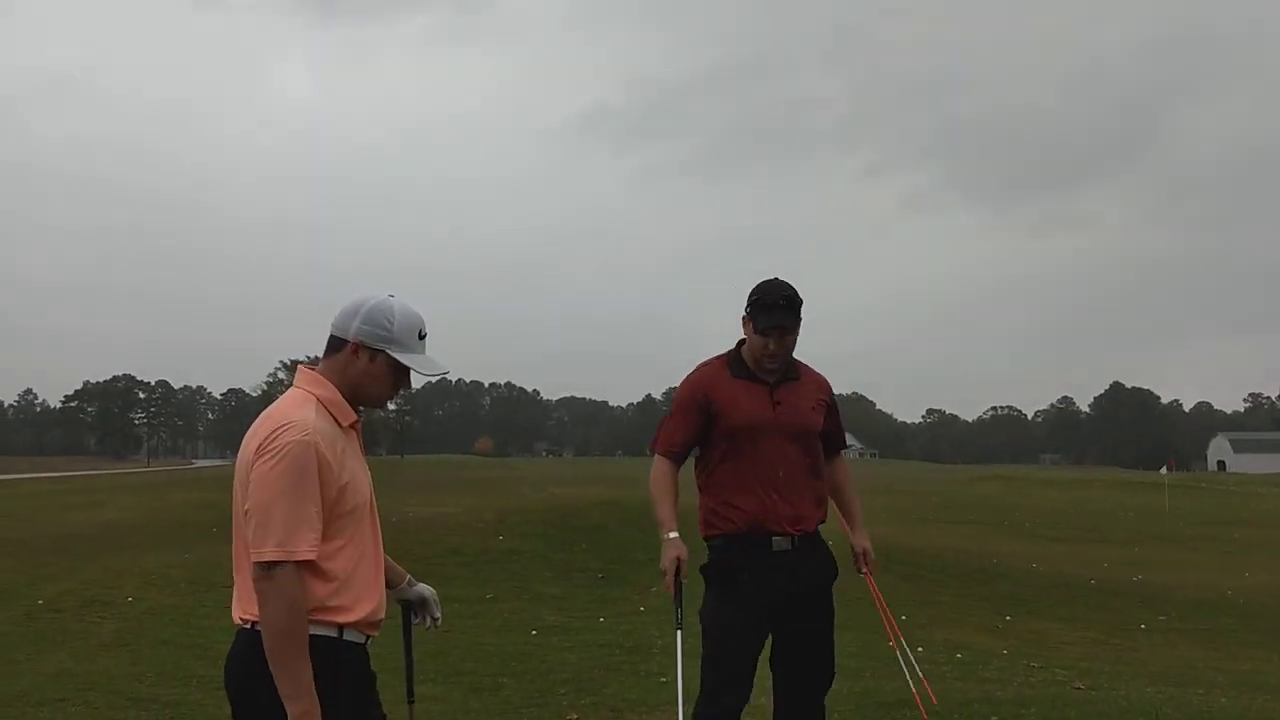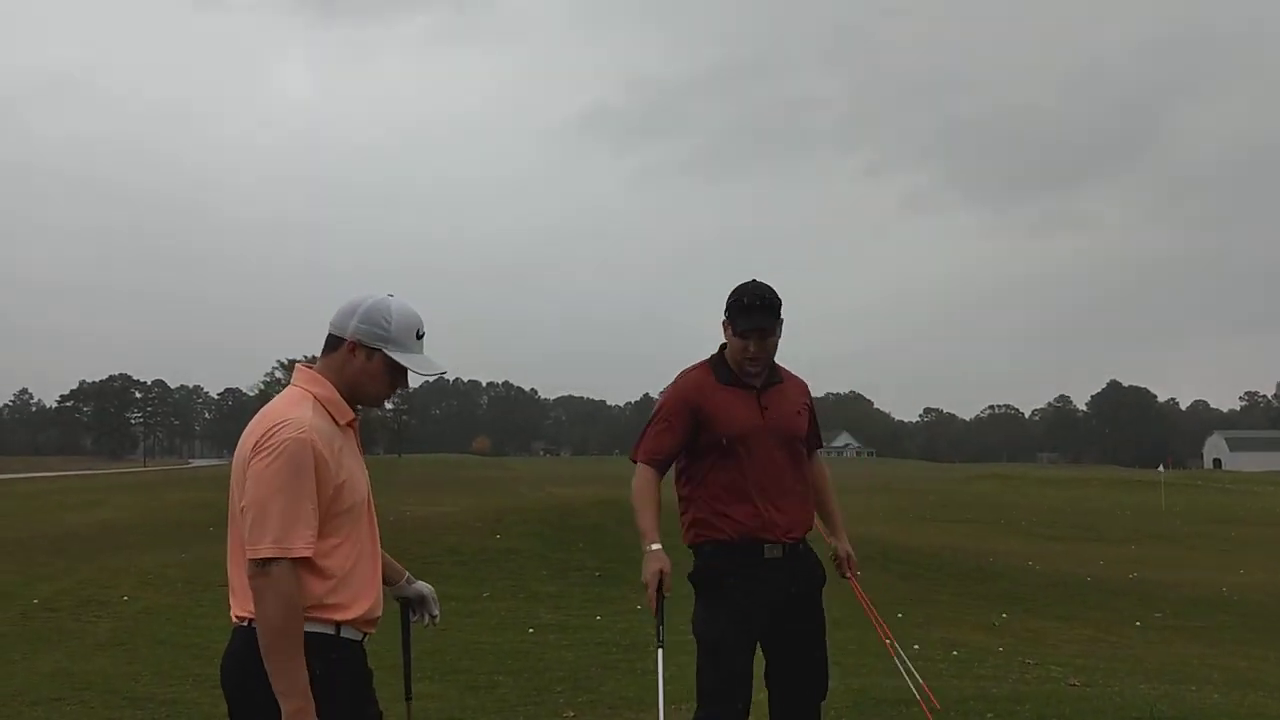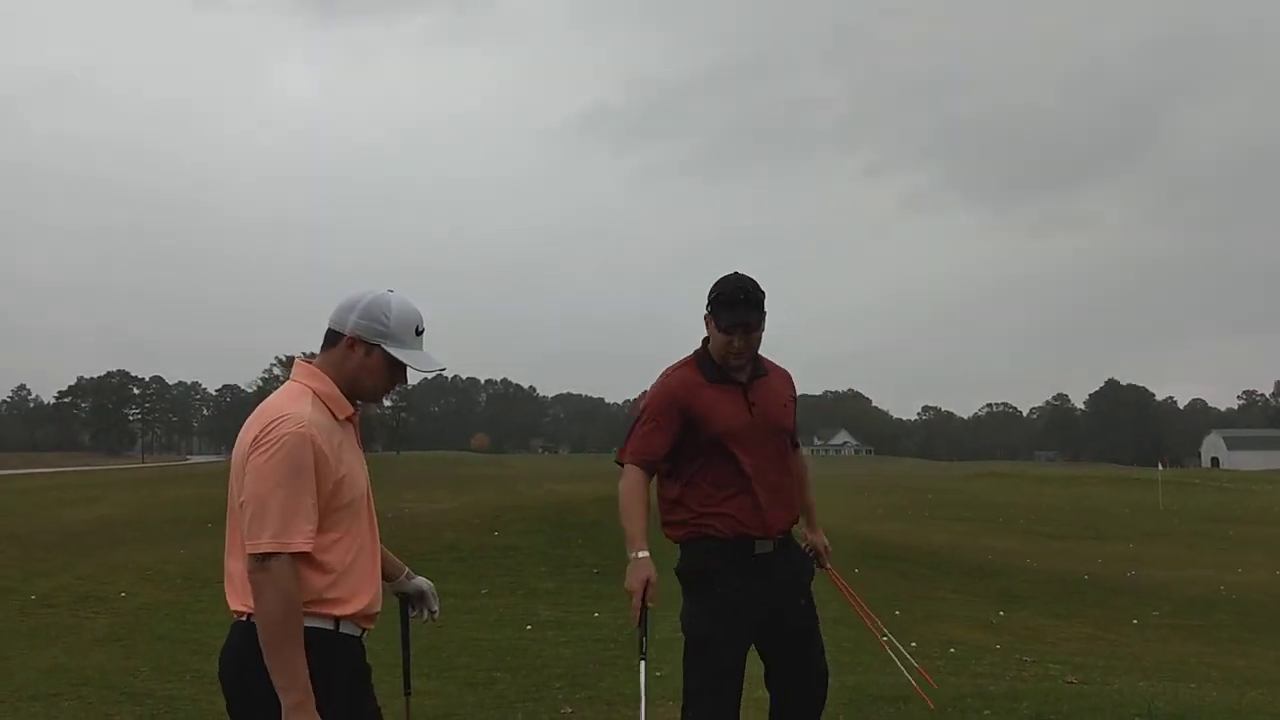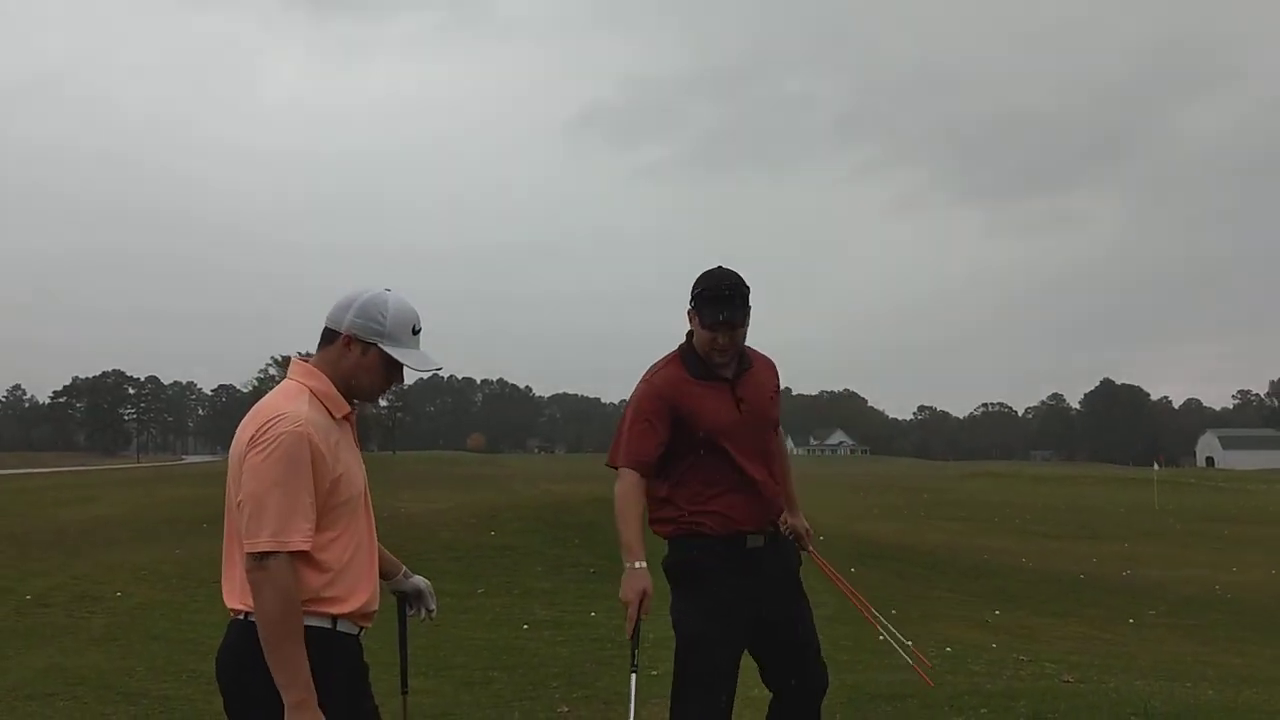
dt=0.1s
person 1, frame 1
left shoulder: (816, 387)
right shoulder: (706, 383)
left elbow: (832, 460)
right elbow: (665, 459)
left wrist: (857, 528)
right wrist: (671, 534)
left hip: (807, 558)
right hip: (737, 559)
person 1, frame 2
left shoulder: (796, 390)
right shoulder: (690, 390)
right elbow: (647, 469)
left wrist: (837, 532)
right wrist: (653, 547)
left hip: (794, 563)
right hip: (727, 567)
person 1, frame 3
left shoulder: (780, 381)
right shoulder: (676, 388)
right elbow: (635, 471)
left wrist: (813, 524)
right wrist: (640, 554)
left hip: (783, 558)
right hip: (716, 565)
person 1, frame 4
left shoulder: (764, 370)
right shoulder: (662, 386)
right elbow: (629, 475)
left wrist: (792, 509)
right wrist: (636, 564)
left hip: (771, 551)
right hip: (706, 561)
left knee: (806, 679)
person 2, frame 1
left shoulder: (334, 424)
right shoulder: (298, 433)
right elbow: (275, 577)
left wrist: (401, 582)
left hip: (331, 657)
right hip: (293, 665)
person 2, frame 2
left shoulder: (333, 423)
right shoulder: (295, 431)
right elbow: (271, 574)
left wrist: (399, 579)
left hip: (330, 654)
right hip: (291, 665)
person 2, frame 3
left shoulder: (333, 418)
right shoulder: (294, 426)
right elbow: (270, 568)
left wrist: (399, 575)
left hip: (328, 651)
right hip: (290, 661)
person 2, frame 4
left shoulder: (330, 417)
right shoulder: (291, 425)
right elbow: (269, 566)
left wrist: (396, 573)
left hip: (328, 648)
right hip: (287, 658)
